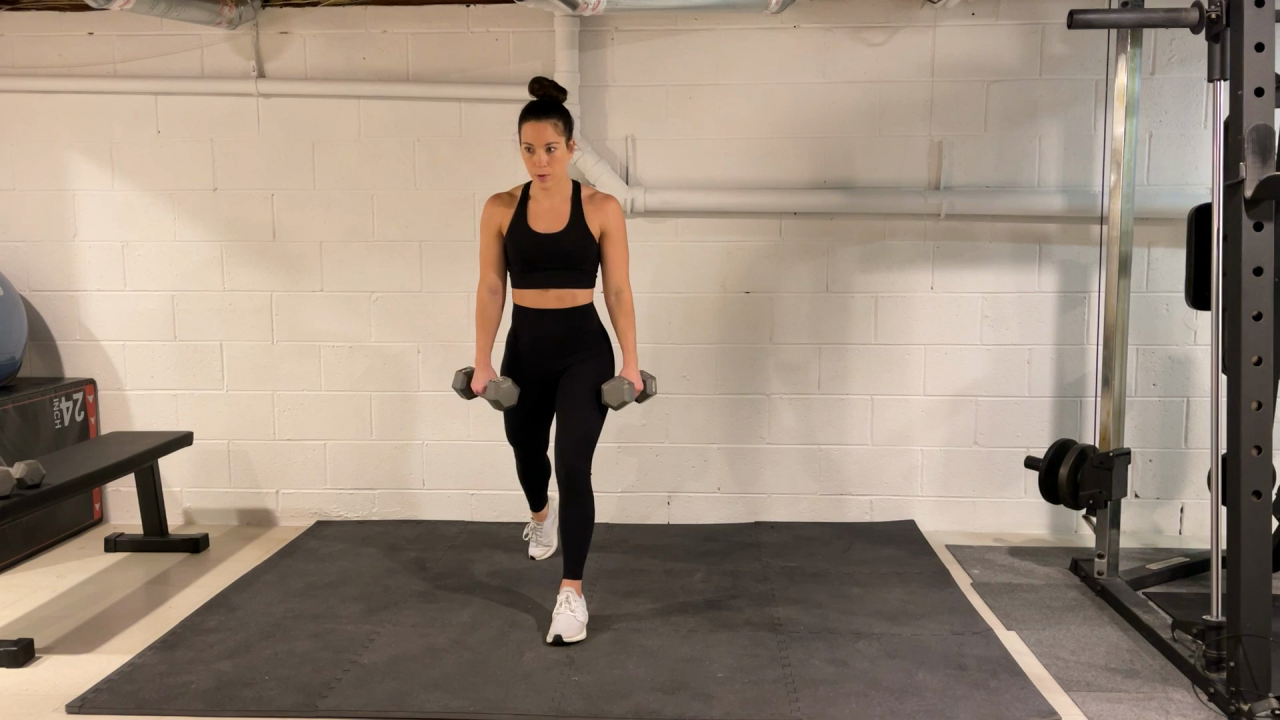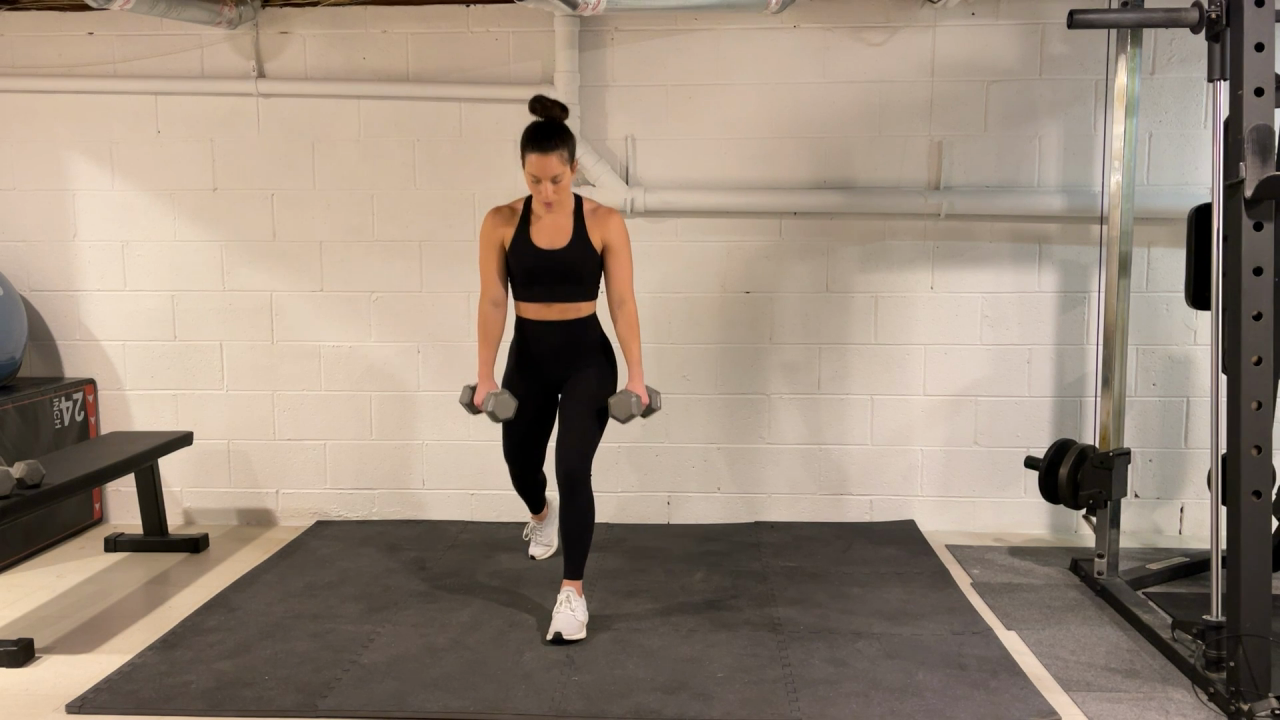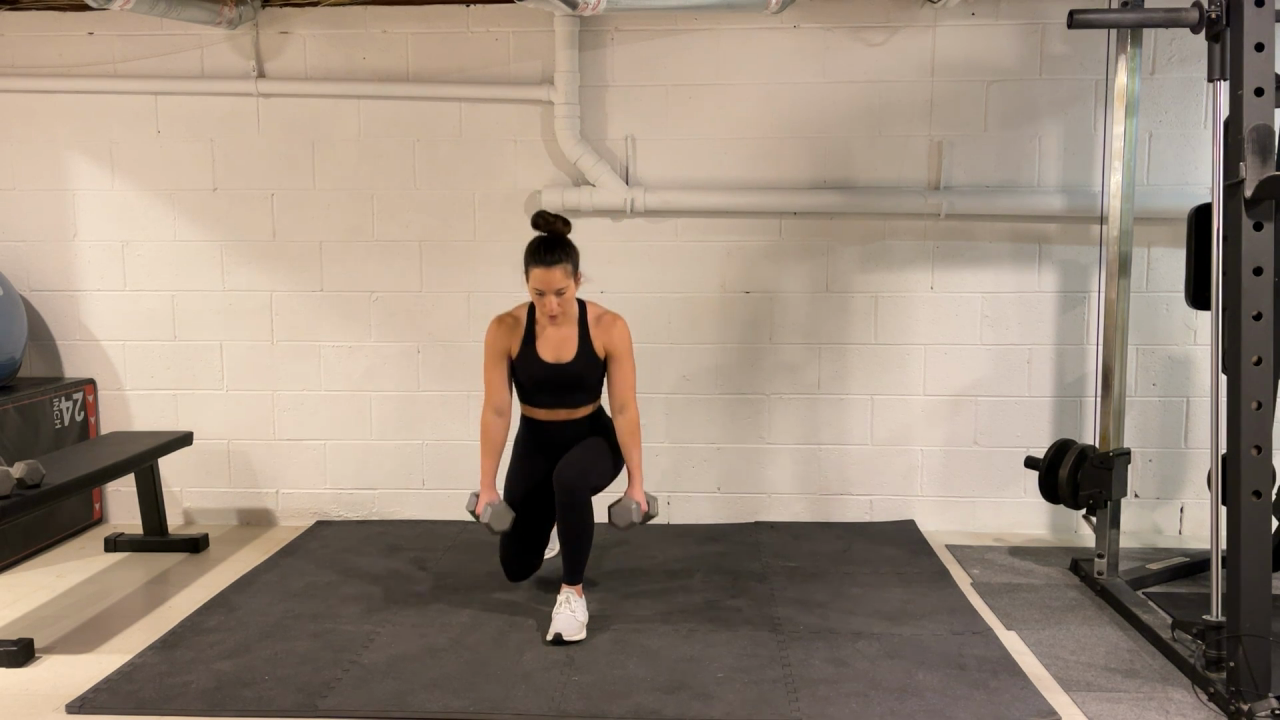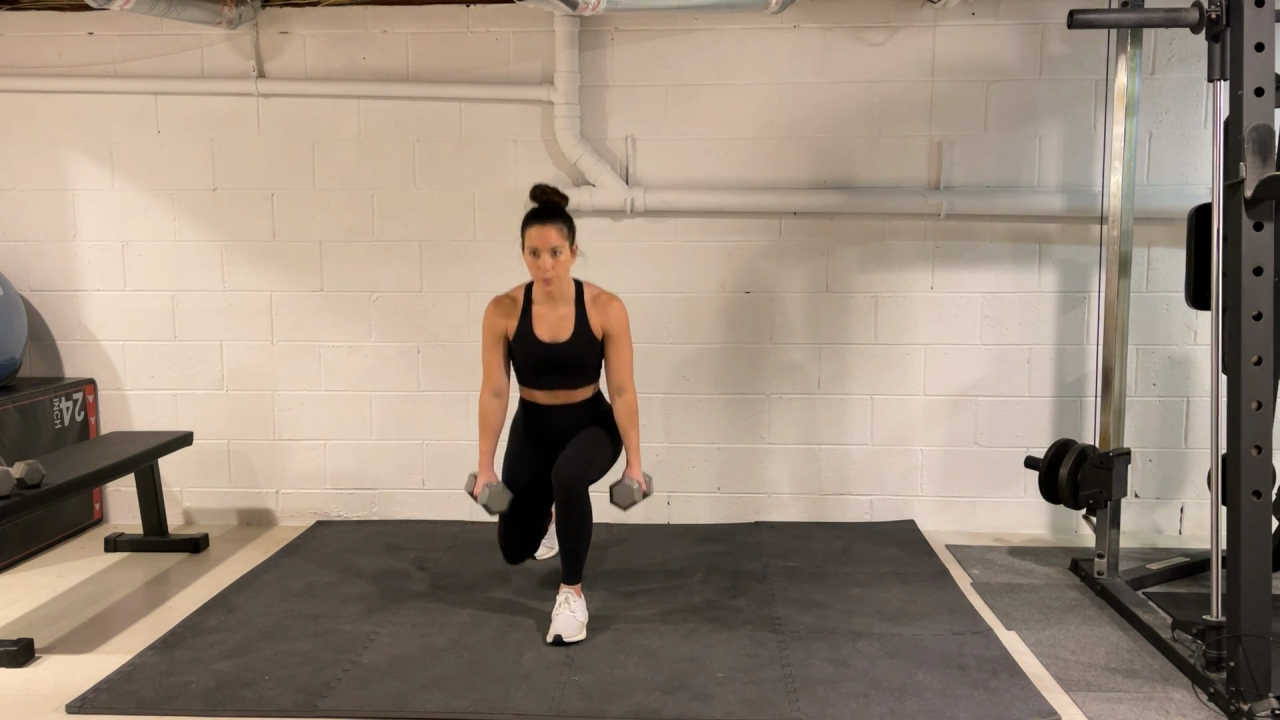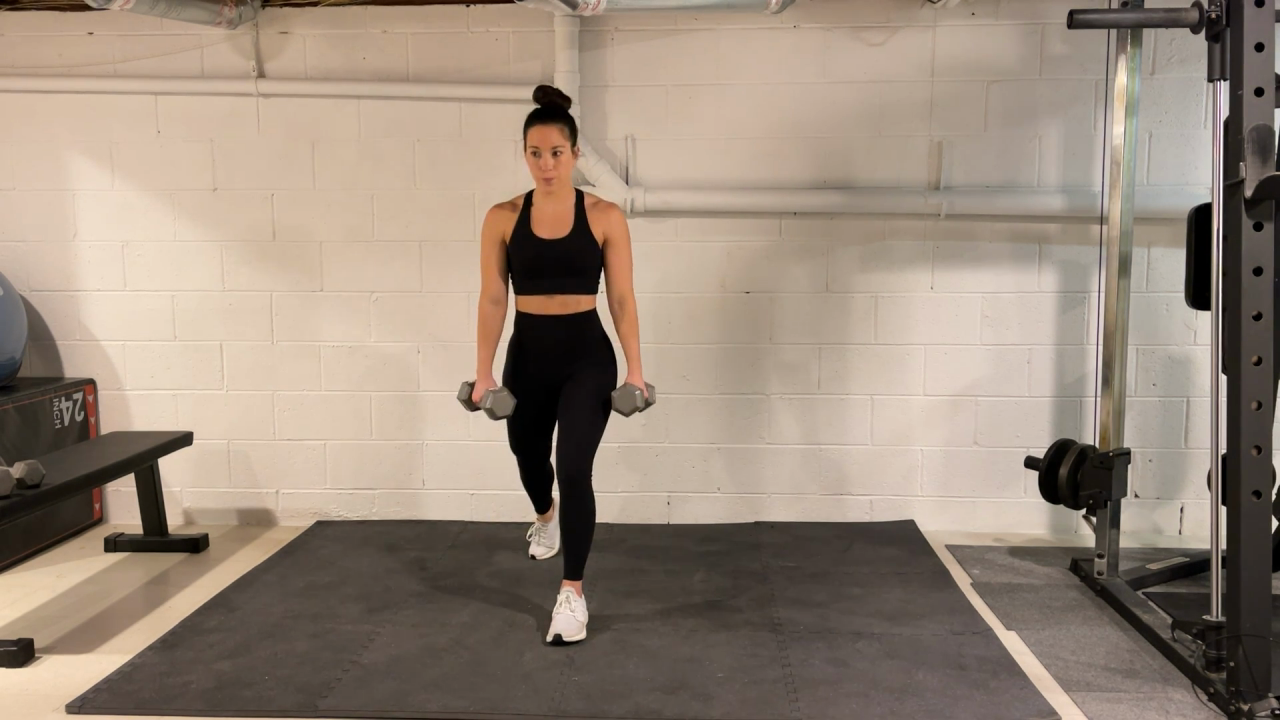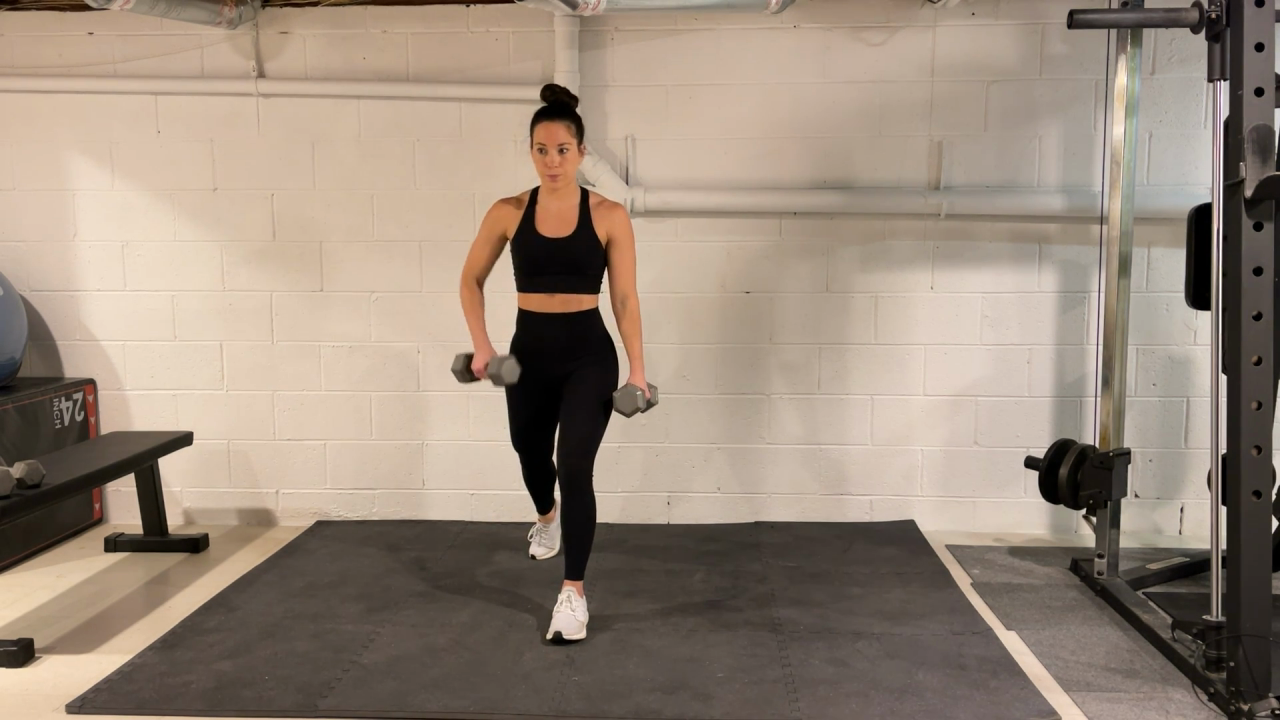
dt=0.5s
person 1, frame 1
left shoulder: (602, 208)
right shoulder: (501, 208)
left elbow: (618, 290)
right elbow: (491, 288)
left wrist: (631, 361)
right wrist: (482, 361)
left hip: (584, 350)
right hip: (524, 350)
left knee: (574, 467)
right knee: (527, 450)
left ankle: (573, 593)
right ankle: (541, 514)
person 1, frame 2
left shoulder: (605, 222)
right shoulder: (501, 221)
left elbow: (622, 303)
right elbow: (492, 302)
left wrist: (635, 375)
right wrist: (485, 375)
left hip: (587, 358)
right hip: (528, 359)
left knee: (573, 468)
right knee: (520, 462)
left ankle: (573, 592)
right ankle: (541, 514)
person 1, frame 3
left shoulder: (609, 327)
right shoulder: (505, 330)
left elbow: (624, 409)
right elbow: (496, 411)
left wrist: (635, 479)
right wrist: (487, 484)
left hip: (592, 439)
right hip: (534, 444)
left knee: (570, 480)
right knee: (516, 565)
left ankle: (572, 594)
right ankle: (548, 523)
person 1, frame 4
left shoulder: (606, 308)
right shoulder: (502, 311)
left elbow: (622, 391)
right elbow: (494, 393)
left wrist: (633, 460)
right wrist: (485, 465)
left hip: (590, 425)
right hip: (531, 429)
left knee: (569, 478)
right knee: (514, 549)
left ankle: (572, 594)
right ankle: (548, 517)
person 1, frame 5
left shoulder: (605, 216)
right shoulder: (503, 218)
left elbow: (622, 297)
right elbow: (492, 299)
left wrist: (634, 368)
right wrist: (483, 372)
left hip: (587, 355)
right hip: (527, 355)
left knee: (575, 470)
right knee: (528, 456)
left ankle: (573, 593)
right ankle: (545, 515)
person 1, frame 6
left shoulder: (609, 215)
right shoulder: (507, 212)
left elbow: (624, 297)
right elbow: (471, 280)
left wrist: (637, 368)
right wrist: (480, 341)
left hip: (589, 354)
right hip: (528, 353)
left knee: (575, 468)
right knee: (531, 453)
left ankle: (573, 593)
right ankle: (547, 516)
